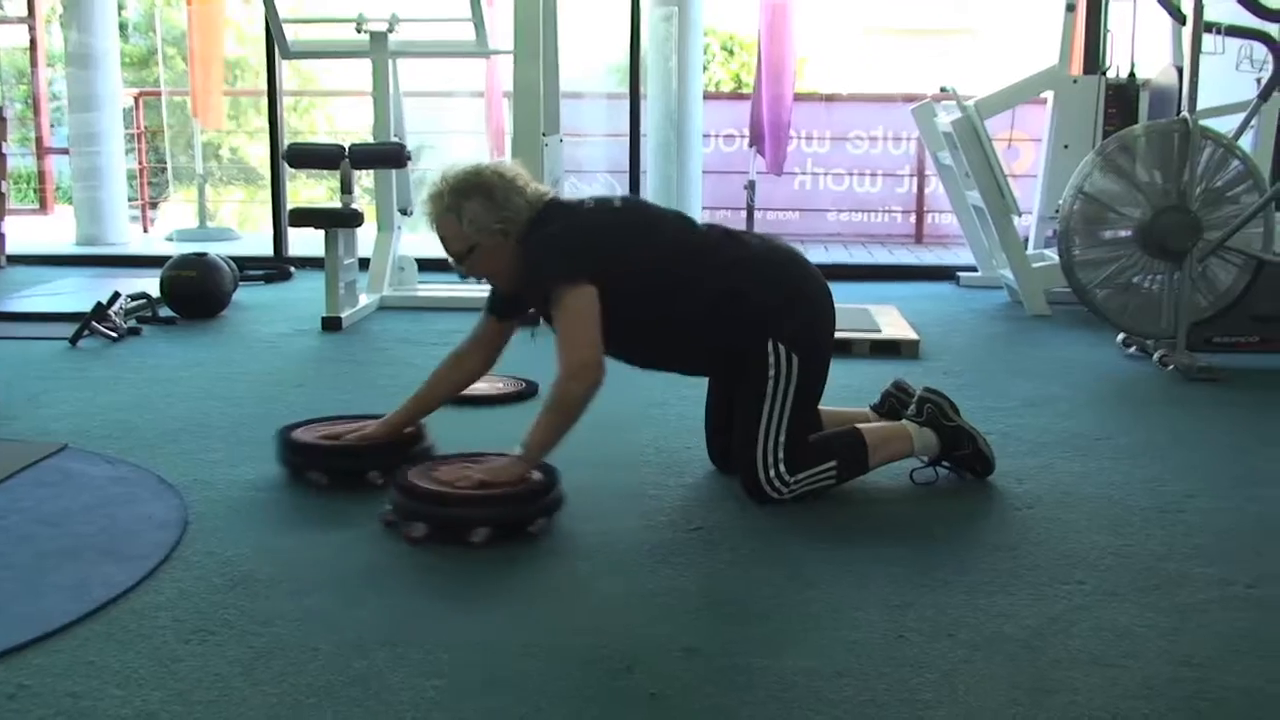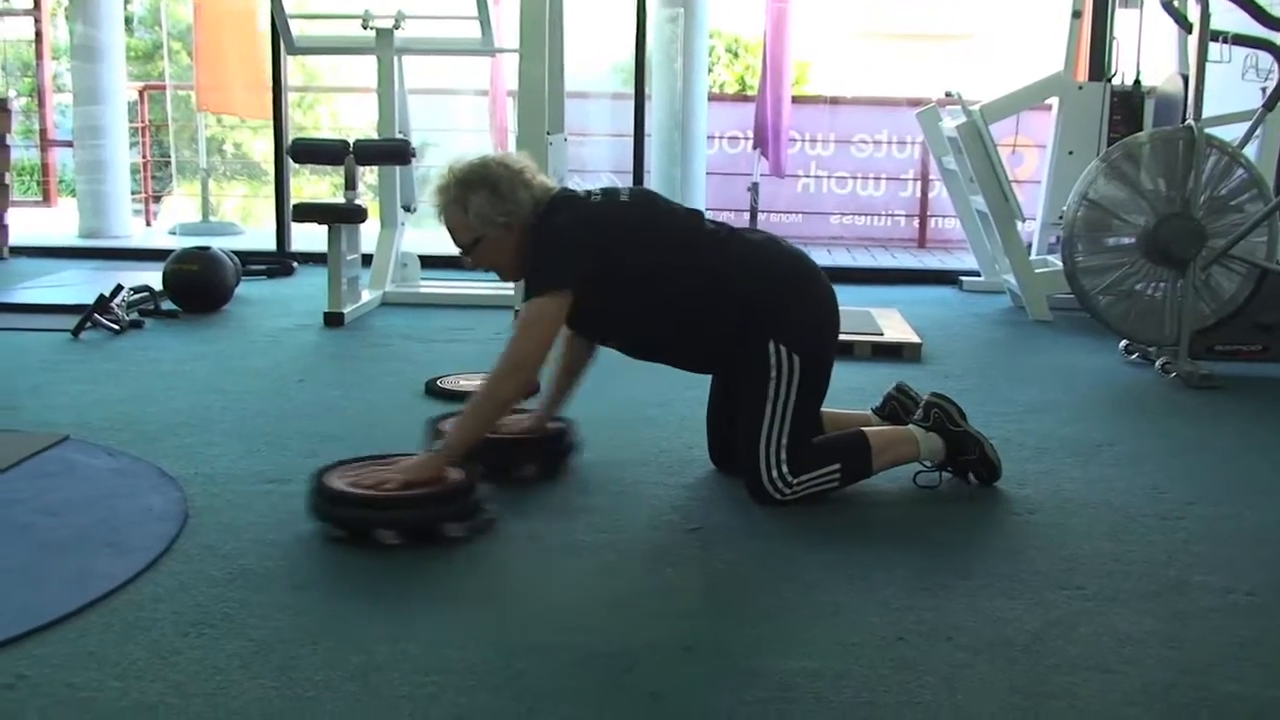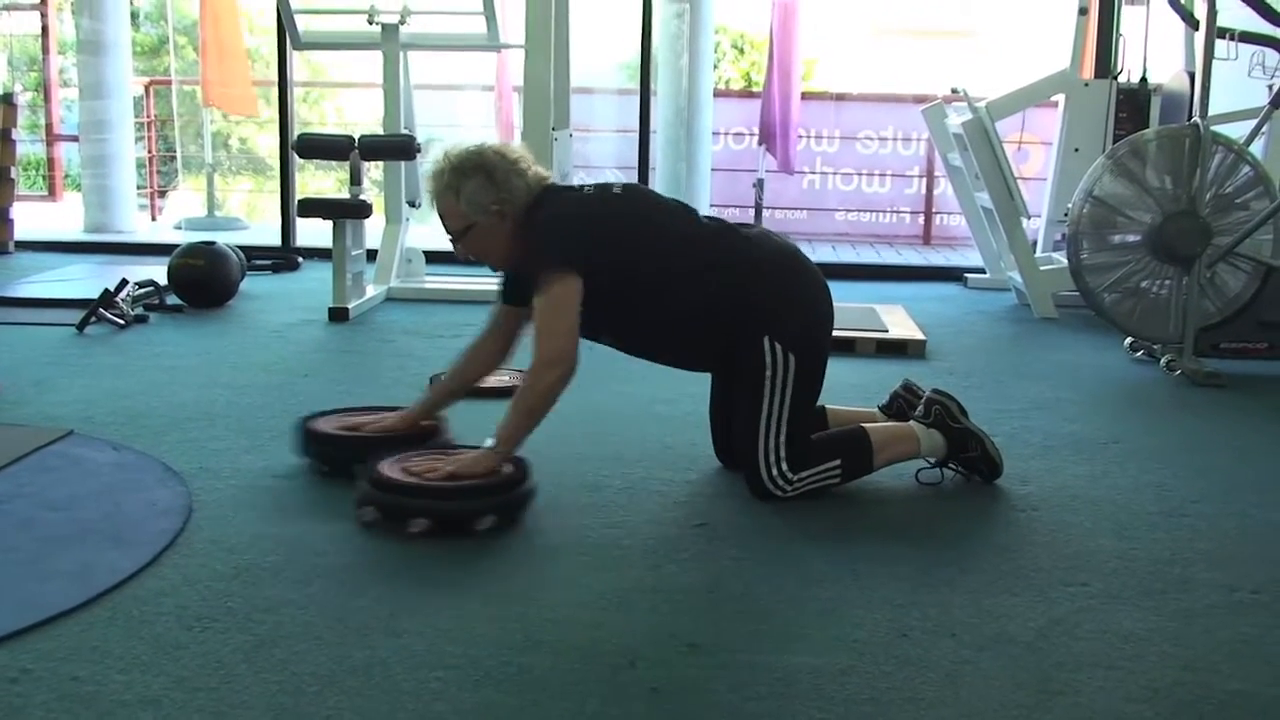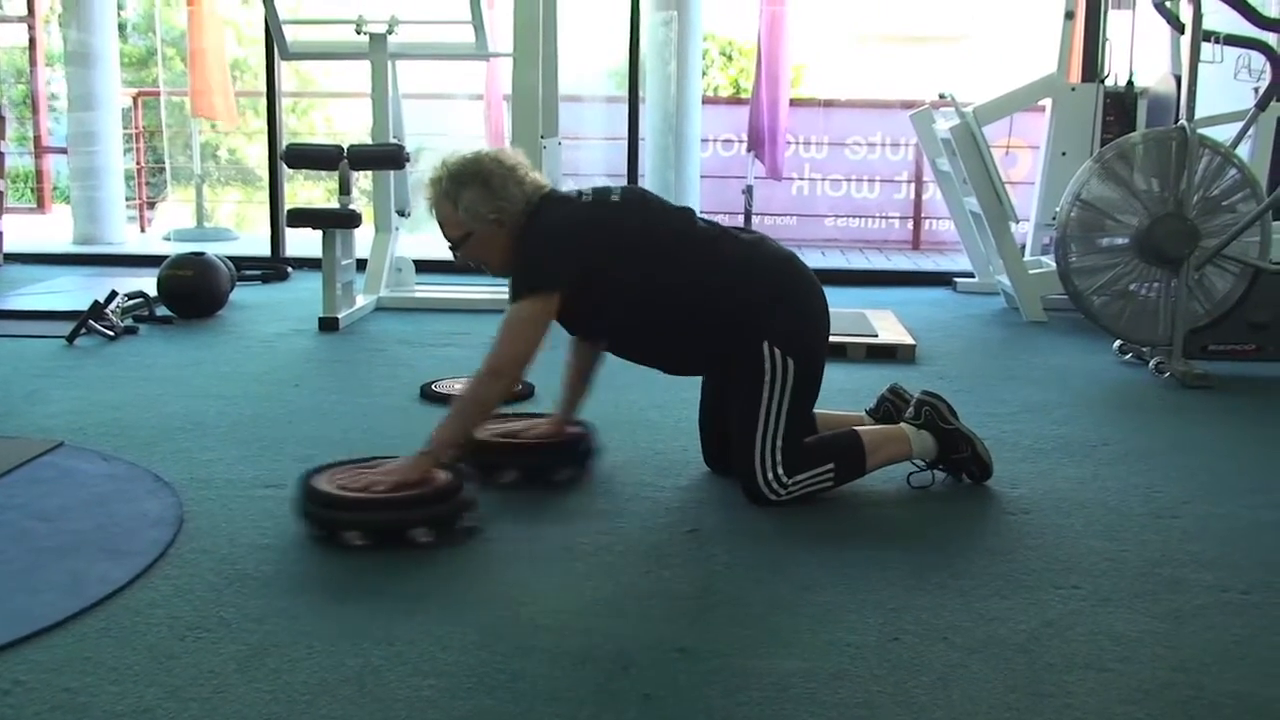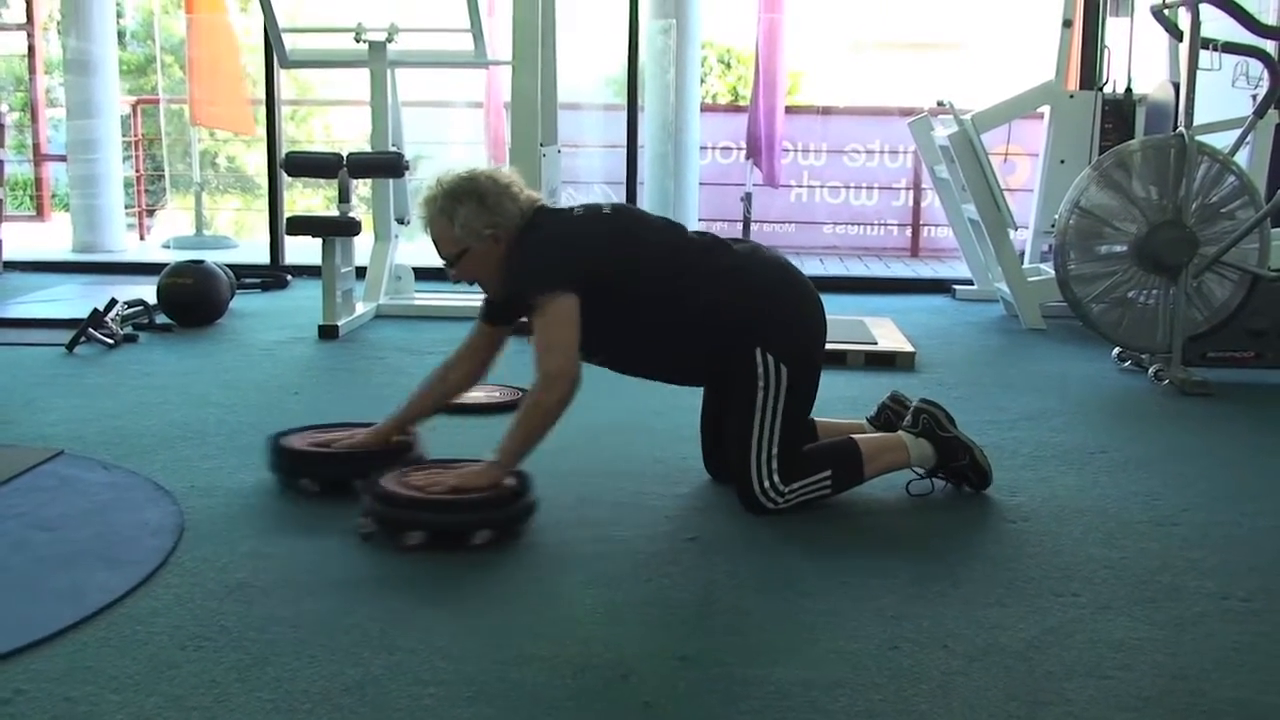
dt=1s
person 1, frame 1
left shoulder: (562, 244)
right shoulder: (527, 258)
left elbow: (581, 375)
right elbow: (474, 356)
left wrist: (525, 462)
right wrist: (390, 425)
left hip: (784, 313)
right hip: (755, 318)
left knee: (770, 476)
right knee: (730, 454)
left ankle: (923, 436)
right ankle: (891, 409)
person 1, frame 2
left shoulder: (560, 241)
right shoulder: (572, 226)
left elbow: (517, 369)
right elbow: (585, 331)
left wrist: (438, 460)
right wrist: (549, 410)
left hip: (787, 314)
right hip: (767, 310)
left knee: (775, 478)
right knee: (732, 455)
left ankle: (930, 441)
right ankle: (894, 414)
person 1, frame 3
left shoulder: (557, 230)
right shoulder: (528, 242)
left elbow: (553, 364)
right elbow: (493, 344)
left wrist: (494, 453)
right wrist: (419, 412)
left hip: (780, 306)
right hip: (757, 307)
left knee: (777, 474)
right knee: (738, 452)
left ankle: (931, 438)
right ankle: (903, 411)
person 1, frame 4
left shoulder: (549, 241)
right shoulder: (563, 226)
left elbow: (501, 373)
right elbow: (593, 325)
left wrist: (425, 462)
right wrist: (565, 413)
left hip: (778, 316)
right hip: (755, 312)
left knee: (770, 479)
right knee: (725, 455)
left ankle: (922, 440)
right ankle: (889, 414)
person 1, frame 5
left shoulder: (549, 250)
right shoulder: (519, 263)
left elbow: (556, 383)
right elbow: (469, 361)
left wrist: (497, 470)
right wrist: (386, 430)
left hip: (773, 320)
right hip: (751, 323)
left knee: (768, 488)
right knee: (727, 466)
left ankle: (919, 446)
right ankle: (889, 421)
